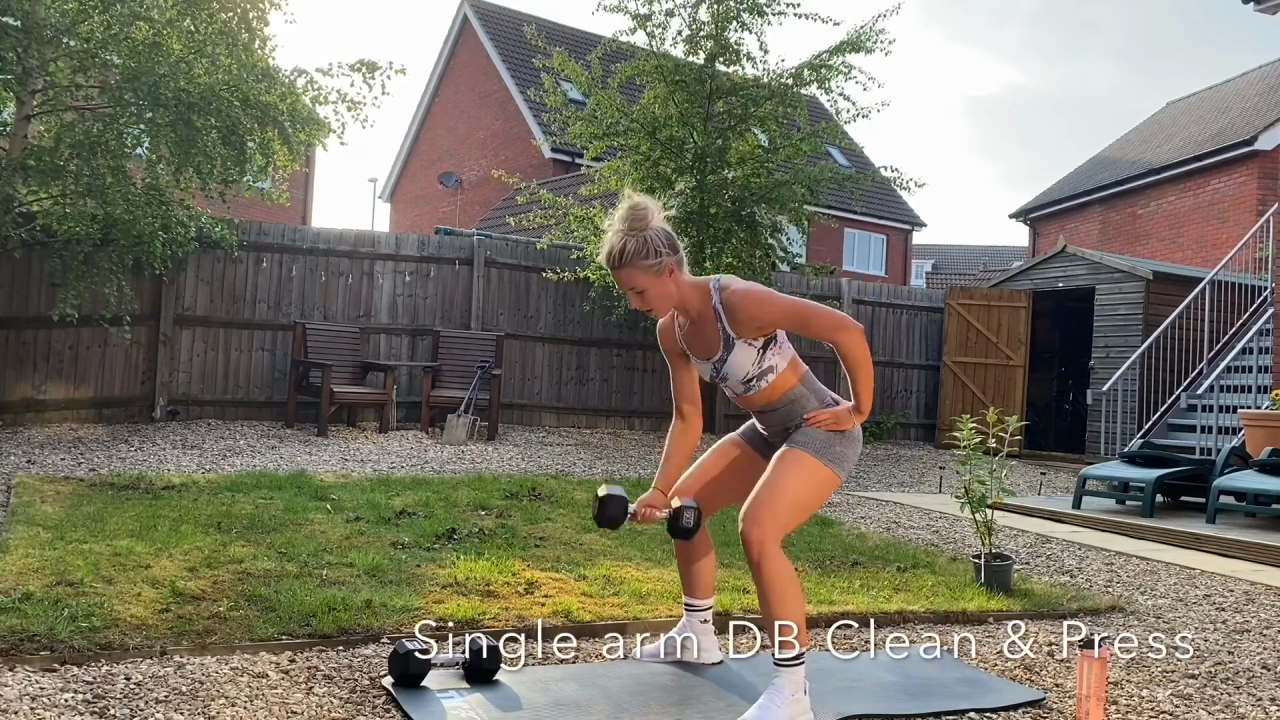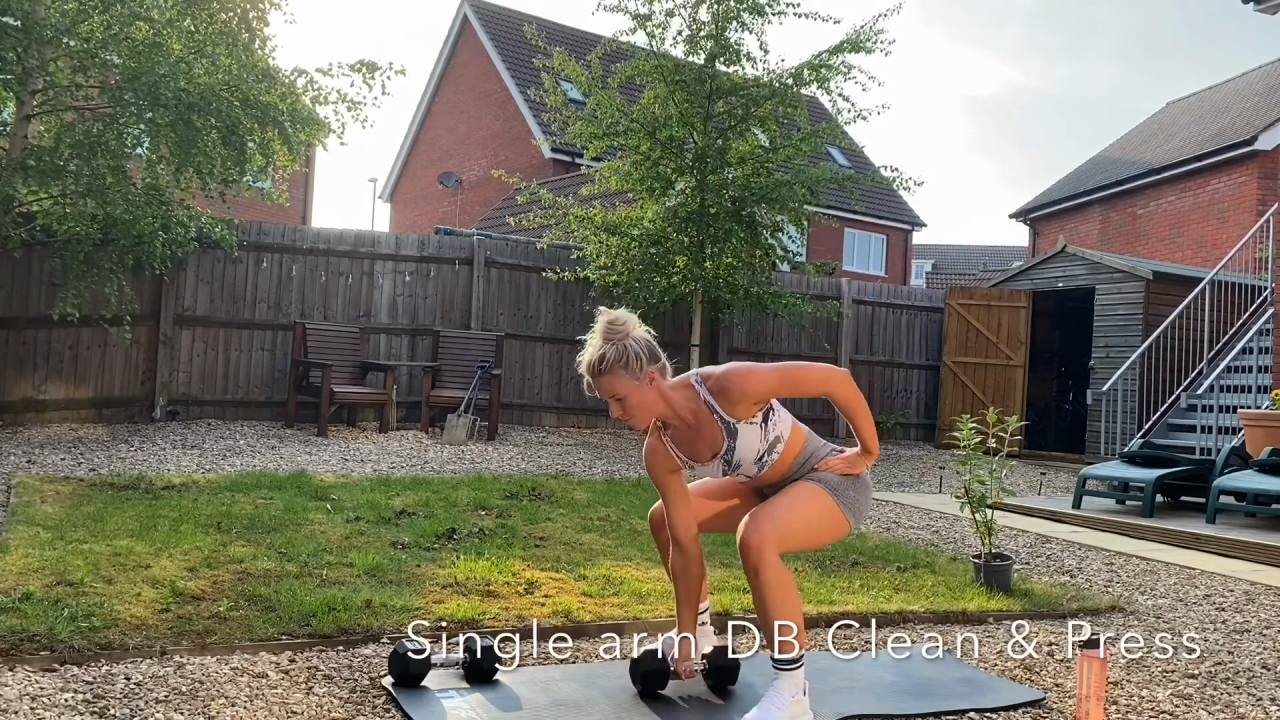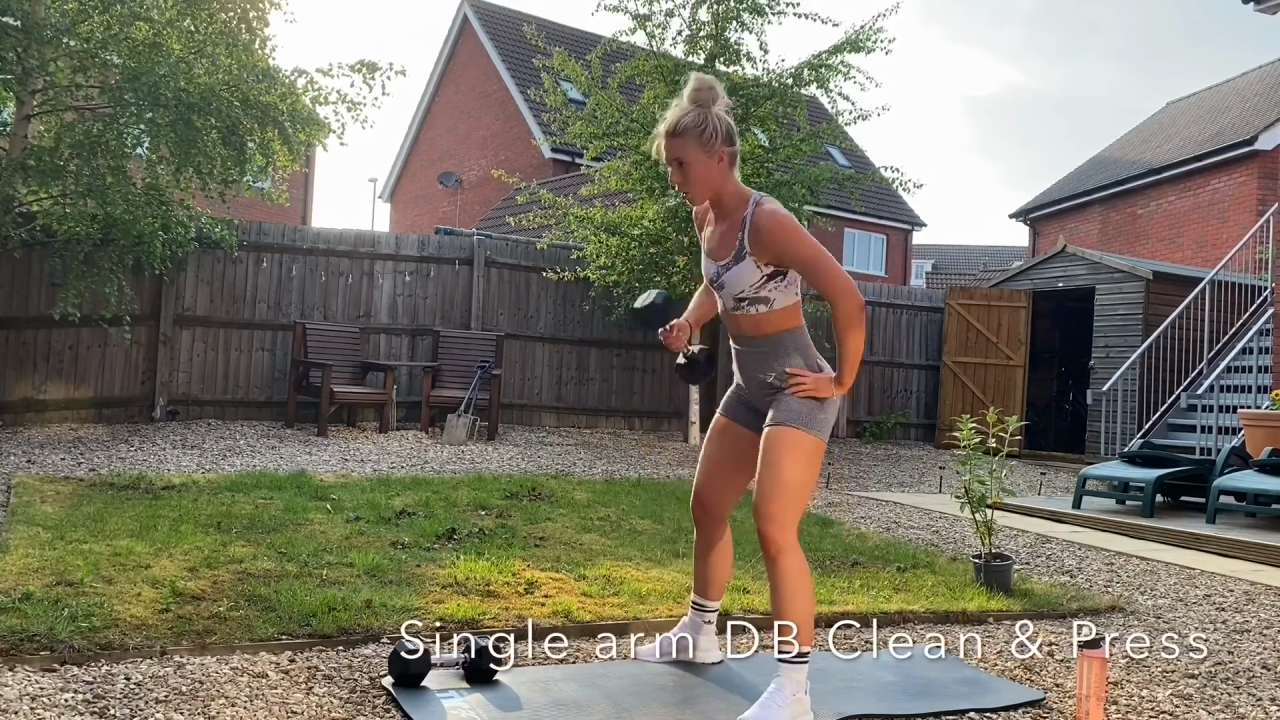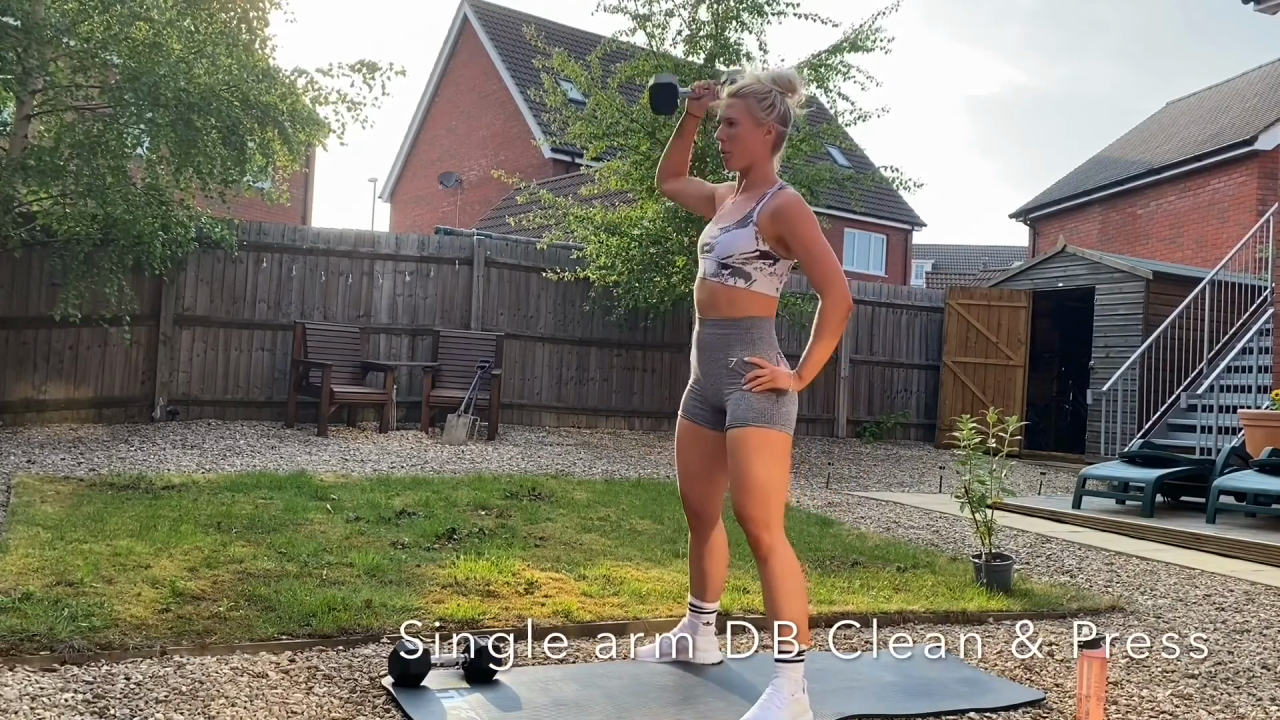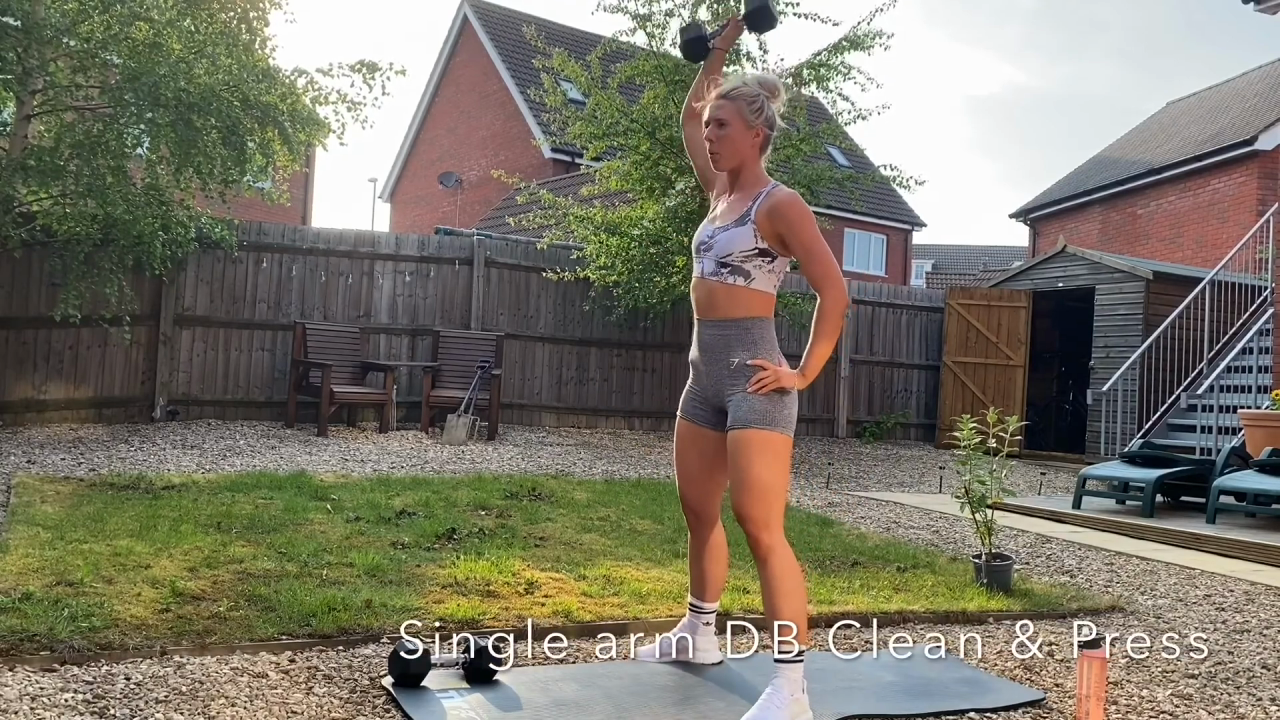
dt=0.4s
person 1, frame 1
left shoulder: (739, 300)
right shoulder: (671, 330)
left elbow: (848, 330)
right elbow: (688, 420)
left wrist: (860, 410)
right wrist: (660, 492)
left hip: (821, 428)
right hip: (768, 429)
left knee: (758, 532)
right knee: (686, 502)
right ankle: (699, 633)
person 1, frame 2
left shoulder: (727, 385)
right shoulder: (660, 448)
left elbow: (837, 378)
right elbow: (685, 544)
left wrist: (870, 453)
right wrist: (685, 637)
left hip: (833, 480)
right hip: (770, 485)
left knee: (756, 538)
right knee: (663, 520)
right ankle: (701, 636)
person 1, frame 3
left shoulder: (767, 220)
right shoulder: (705, 218)
left elbow: (847, 297)
left wrist: (842, 382)
right wrist: (687, 324)
left hip: (800, 387)
right hip: (748, 386)
left knee: (774, 532)
right knee: (707, 507)
right ankle: (700, 635)
person 1, frame 4
left shoulder: (784, 206)
right shoulder: (727, 196)
left elbow: (838, 298)
right elbow: (668, 181)
left wrist: (801, 376)
right wrist: (688, 113)
left hip: (751, 378)
right hip: (706, 373)
left knee: (761, 528)
right knee: (699, 513)
right ankle: (699, 635)
person 1, frame 5
left shoulder: (780, 204)
right shoulder: (721, 191)
left elbow: (835, 294)
right elbow: (690, 115)
left wrist: (804, 374)
right wrist: (719, 49)
left hip: (754, 380)
right hip: (704, 375)
left knee: (761, 528)
right knee: (698, 512)
right ankle: (698, 633)
